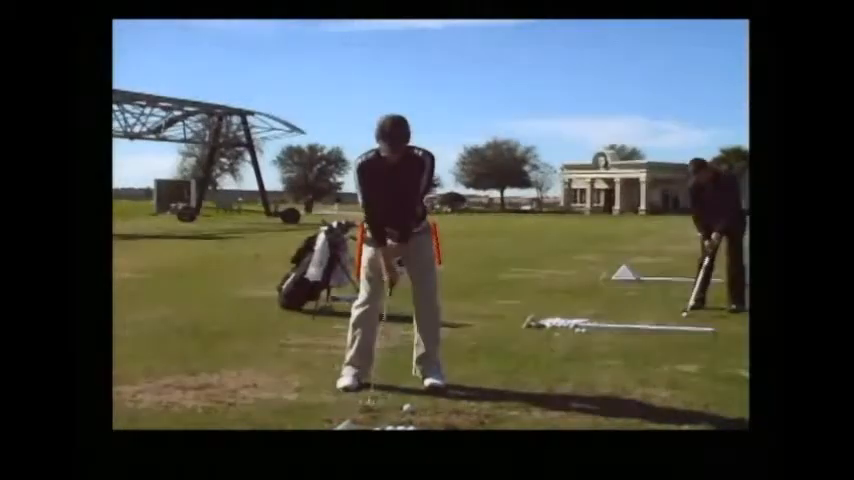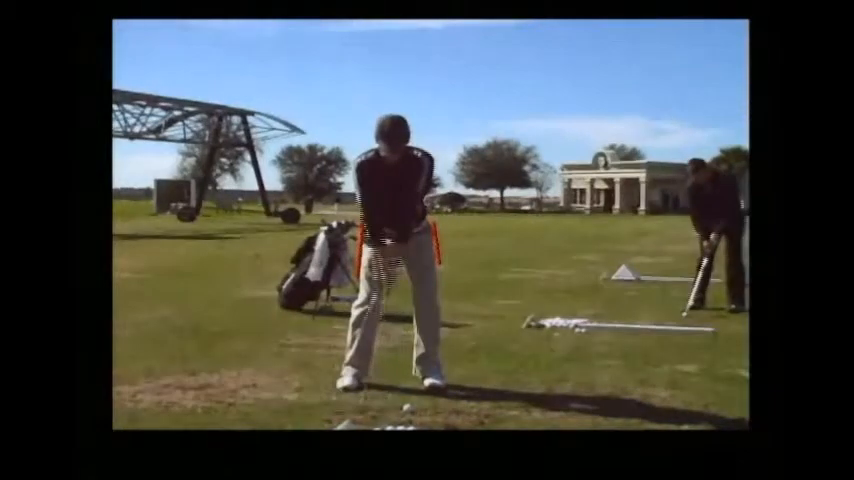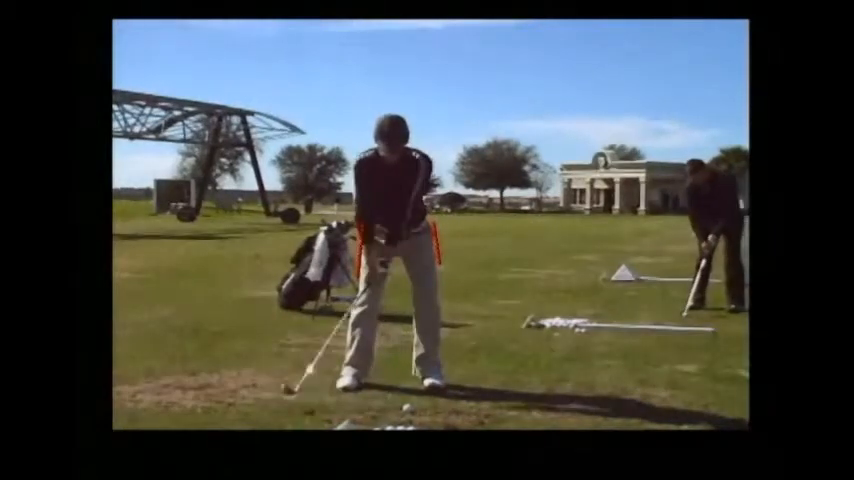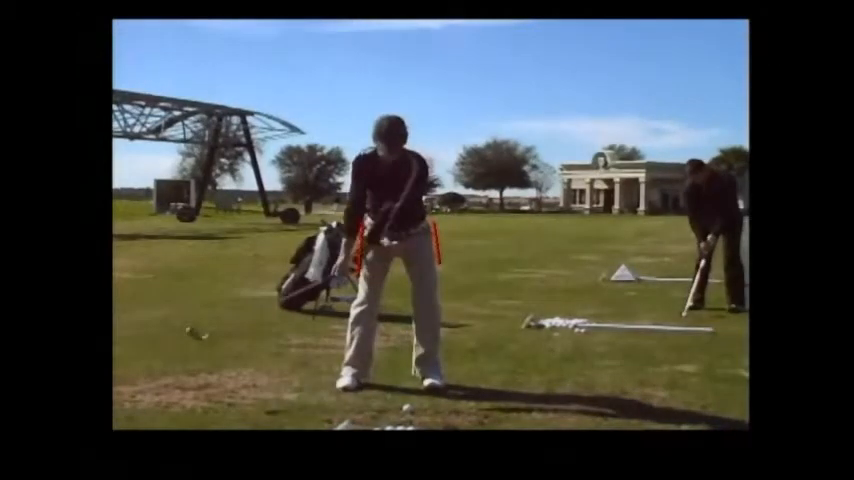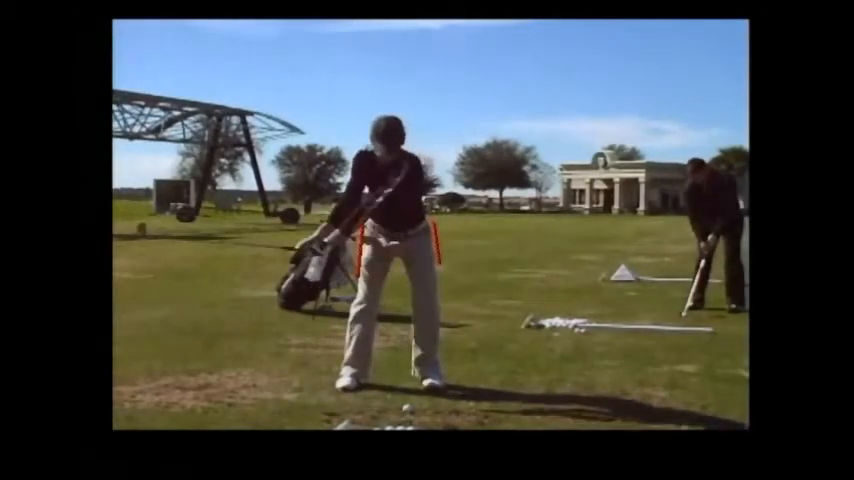
dt=0.2s
person 1, frame 1
left shoulder: (423, 160)
right shoulder: (365, 165)
left elbow: (413, 205)
right elbow: (371, 213)
left wrist: (401, 248)
right wrist: (386, 259)
left hip: (415, 234)
right hip: (378, 235)
left knee: (427, 299)
right knee: (367, 300)
left ankle: (430, 367)
right ankle: (355, 368)
person 1, frame 2
left shoulder: (422, 161)
right shoulder: (365, 164)
left elbow: (412, 206)
right elbow: (369, 212)
left wrist: (397, 253)
right wrist: (380, 257)
left hip: (415, 233)
right hip: (379, 235)
left knee: (427, 299)
right knee: (367, 299)
left ankle: (429, 367)
right ankle: (354, 368)
person 1, frame 3
left shoulder: (421, 163)
right shoulder: (365, 163)
left elbow: (408, 208)
right elbow: (364, 209)
left wrist: (387, 252)
right wrist: (367, 252)
left hip: (414, 234)
right hip: (377, 234)
left knee: (427, 299)
right knee: (366, 300)
left ankle: (429, 367)
right ankle: (354, 368)
person 1, frame 4
left shoulder: (416, 165)
right shoulder: (363, 162)
left elbow: (397, 208)
right elbow: (356, 205)
left wrist: (364, 247)
right wrist: (346, 248)
left hip: (414, 234)
right hip: (377, 234)
left knee: (426, 300)
right knee: (365, 300)
left ankle: (429, 367)
right ankle: (354, 368)
person 1, frame 5
left shoulder: (411, 166)
right shoulder: (363, 160)
left elbow: (381, 203)
right elbow: (351, 198)
left wrist: (338, 234)
right wrist: (322, 232)
left hip: (413, 235)
right hip: (378, 233)
left knee: (426, 301)
right knee: (365, 300)
left ankle: (428, 368)
right ankle: (353, 368)
person 2, frame 1
left shoulder: (729, 180)
right shoulder: (694, 187)
left elbow: (733, 209)
right elbow: (697, 214)
left wrist: (719, 232)
right wrist: (705, 237)
left hip: (733, 222)
right hip: (710, 223)
left knee: (734, 260)
right knee: (705, 260)
left ankle: (737, 301)
right ankle: (699, 299)
person 2, frame 2
left shoulder: (728, 180)
right shoulder: (693, 187)
left elbow: (732, 210)
right elbow: (695, 214)
left wrist: (718, 232)
right wrist: (704, 238)
left hip: (732, 221)
right hip: (708, 223)
left knee: (733, 259)
right knee: (704, 259)
left ankle: (736, 301)
right ankle: (698, 299)
person 2, frame 3
left shoulder: (727, 181)
right shoulder: (692, 187)
left elbow: (730, 211)
right elbow: (694, 215)
left wrist: (715, 234)
right wrist: (702, 239)
left hip: (731, 221)
right hip: (707, 223)
left knee: (732, 259)
right knee: (703, 259)
left ankle: (736, 301)
right ankle: (698, 298)
person 2, frame 4
left shoulder: (726, 181)
right shoulder: (691, 187)
left elbow: (728, 211)
right elbow: (693, 215)
left wrist: (715, 234)
right wrist: (701, 239)
left hip: (730, 221)
right hip: (706, 223)
left knee: (731, 259)
right knee: (702, 259)
left ankle: (736, 301)
right ankle: (697, 299)
person 2, frame 5
left shoulder: (726, 181)
right shoulder: (691, 187)
left elbow: (729, 211)
right elbow: (693, 215)
left wrist: (715, 234)
right wrist: (701, 239)
left hip: (731, 221)
right hip: (707, 223)
left knee: (732, 259)
right knee: (703, 259)
left ankle: (736, 301)
right ankle: (697, 299)
